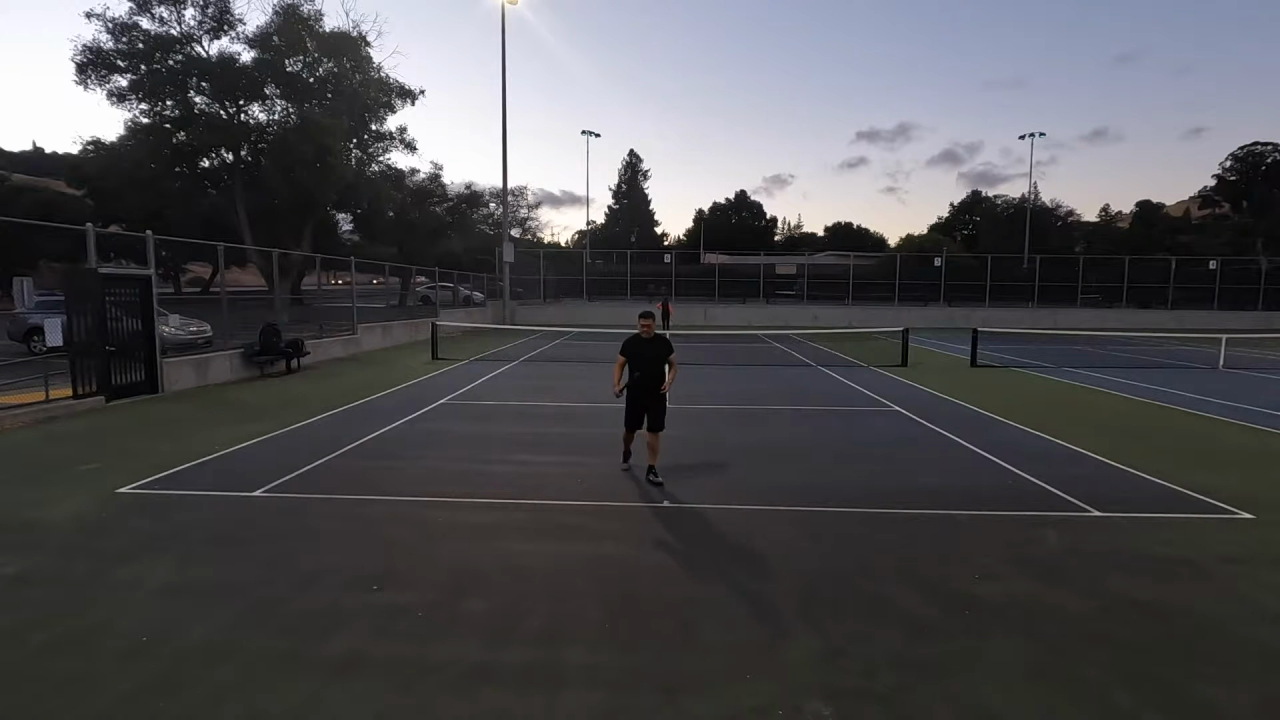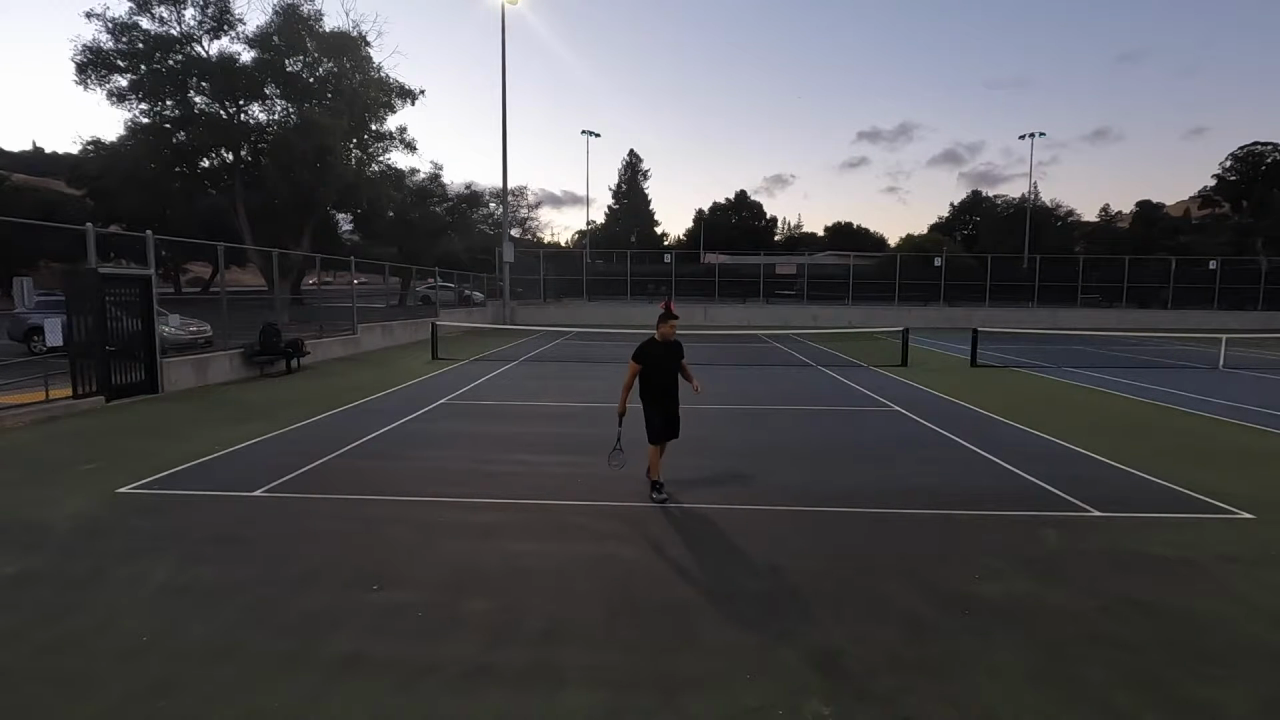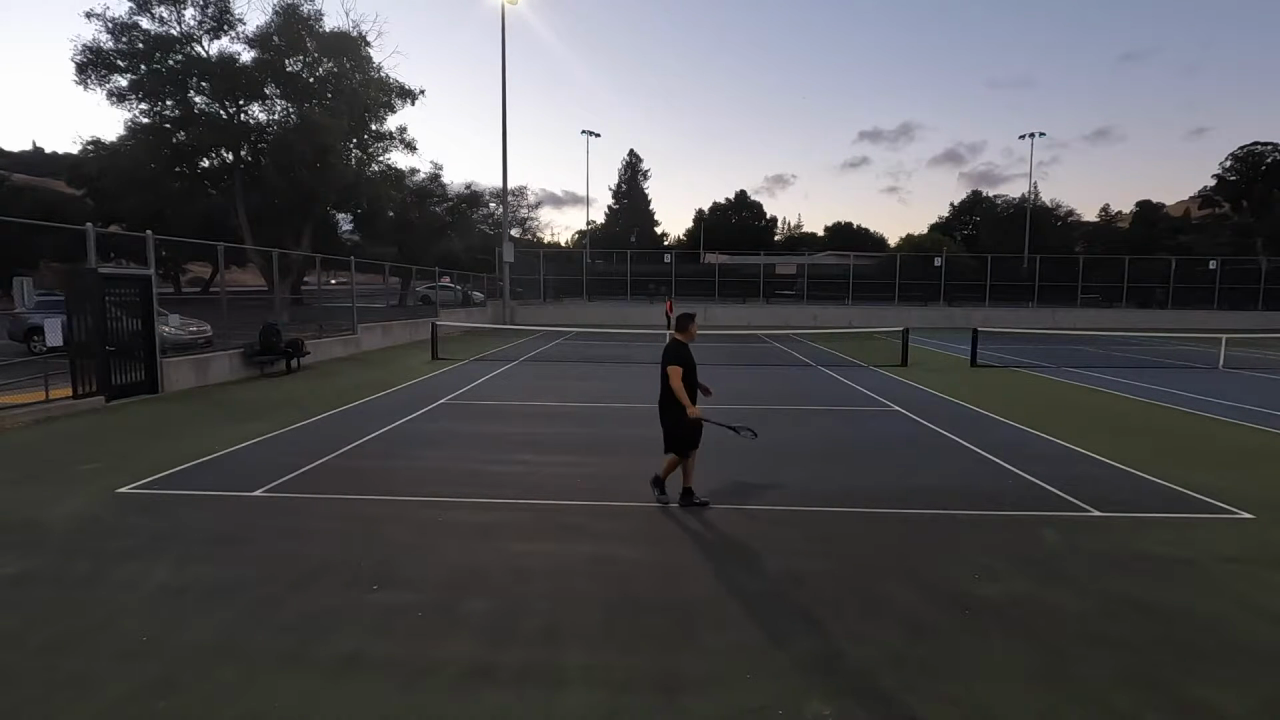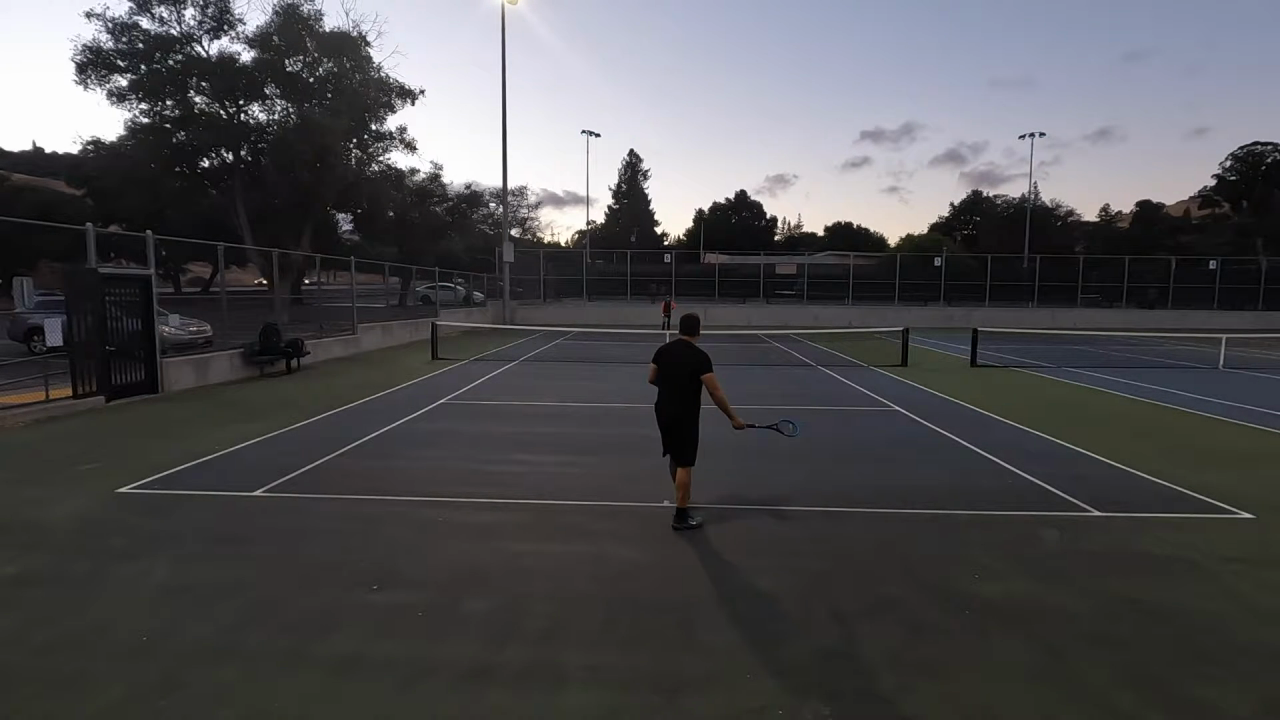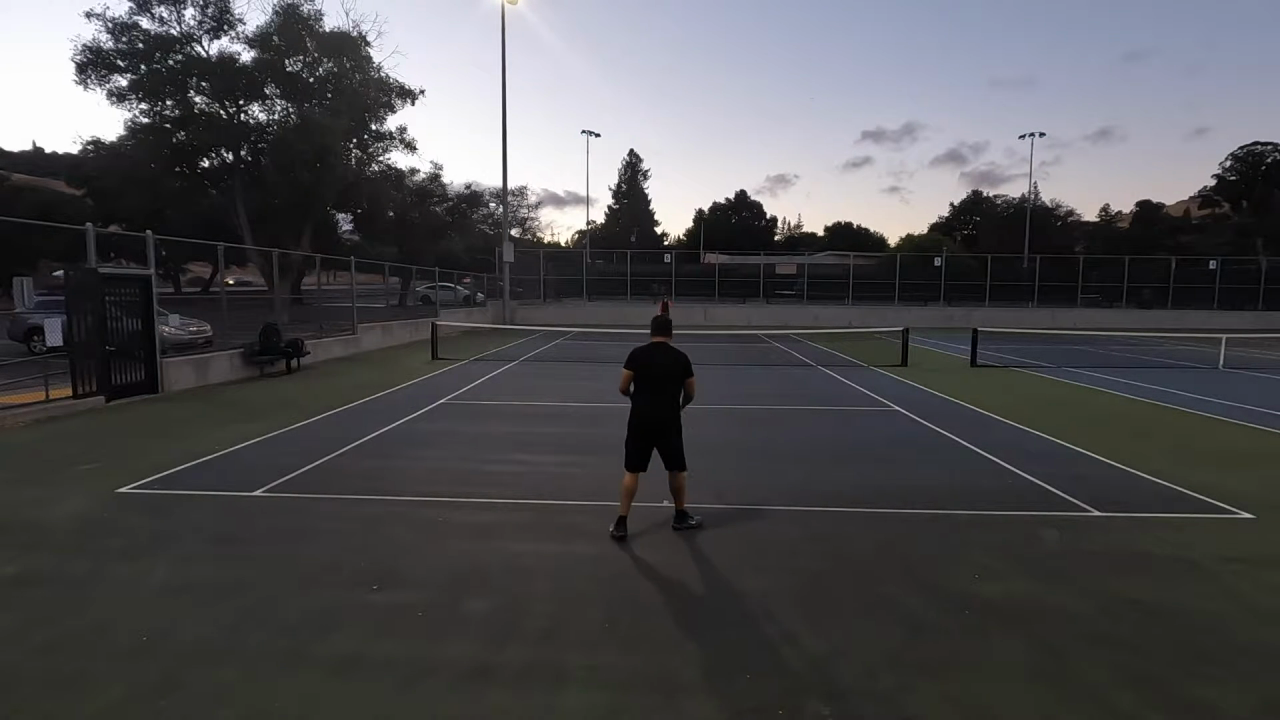
dt=0.5s
person 1, frame 1
left shoulder: (664, 342)
right shoulder: (630, 343)
left elbow: (673, 365)
right elbow: (619, 365)
left wrist: (669, 382)
right wrist: (617, 384)
left hip: (657, 395)
right hip: (635, 394)
left knee: (654, 431)
right knee: (630, 429)
left ankle: (651, 470)
right ankle: (626, 452)
person 1, frame 2
left shoulder: (677, 345)
right shoulder: (645, 349)
left elbow: (682, 367)
right elbow: (630, 377)
left wrist: (692, 381)
right wrist: (623, 403)
left hip: (671, 401)
right hip: (652, 402)
left knee: (666, 438)
right knee: (656, 441)
left ankle: (652, 469)
right ankle: (655, 485)
person 1, frame 3
left shoulder: (681, 347)
right shoulder: (675, 350)
right elbow: (675, 382)
left wrist: (699, 385)
right wrist: (689, 407)
left hip: (684, 409)
right hip: (674, 411)
left knee: (690, 449)
right knee: (680, 452)
left ankle: (687, 494)
right ankle: (659, 481)
person 1, frame 4
left shoulder: (664, 350)
right shoulder: (699, 356)
left elbow: (652, 379)
right elbow: (715, 392)
right wrist: (733, 417)
left hip: (662, 411)
right hip: (684, 416)
left knee: (674, 457)
right knee: (684, 464)
left ankle: (679, 500)
right ankle: (681, 516)
person 1, frame 5
left shoulder: (637, 354)
right shoulder: (681, 358)
left elbow: (623, 388)
right elbow: (690, 394)
left hip: (640, 420)
right hip: (668, 421)
left knee: (631, 472)
right knee: (676, 470)
left ankle: (621, 523)
right ankle: (681, 516)
